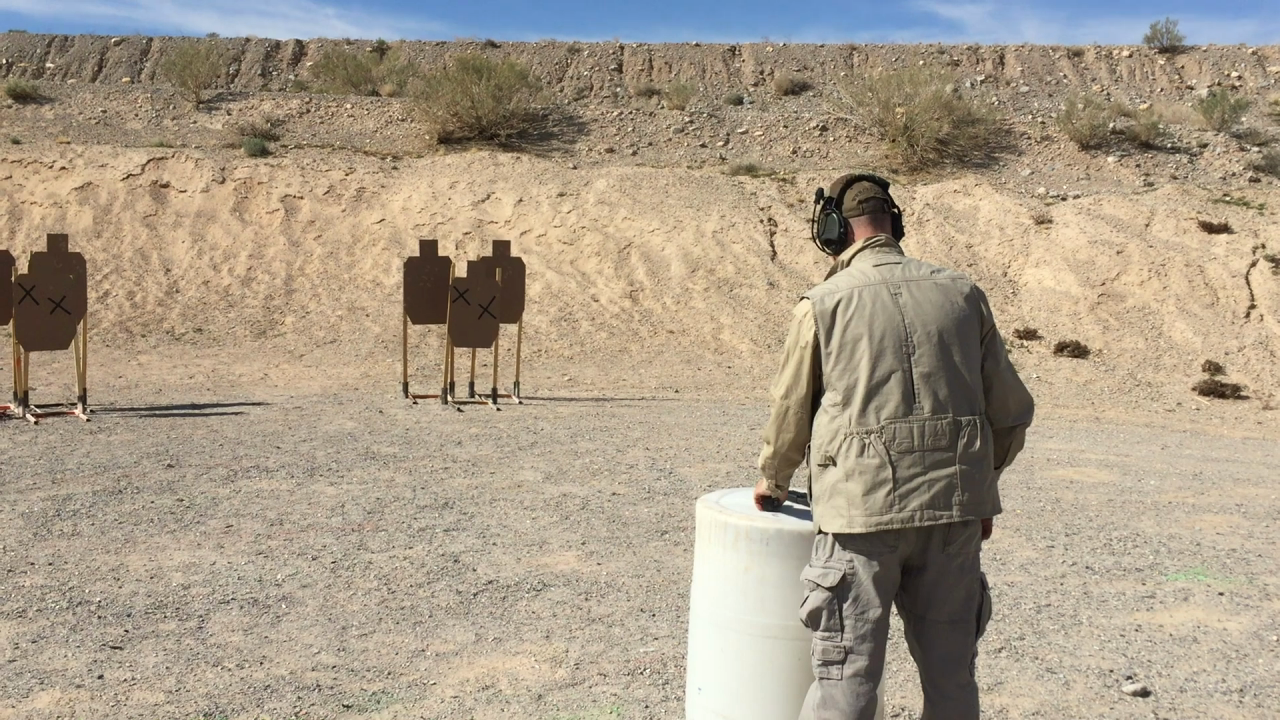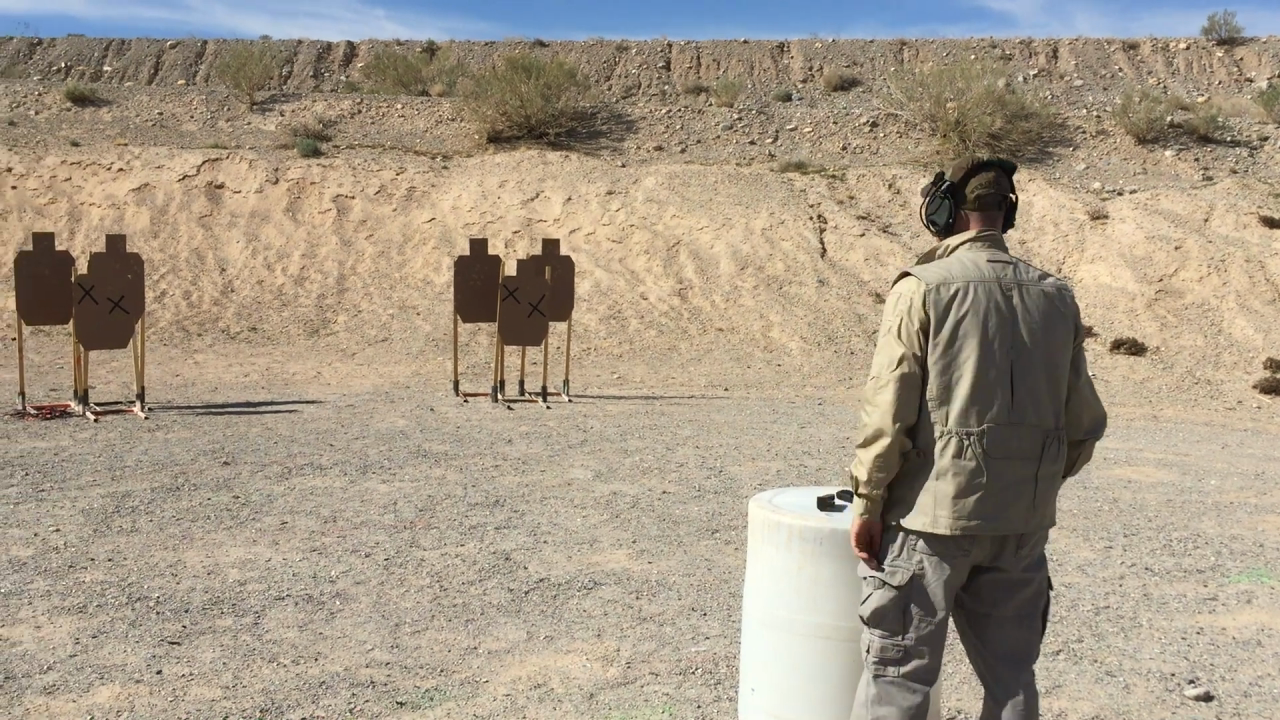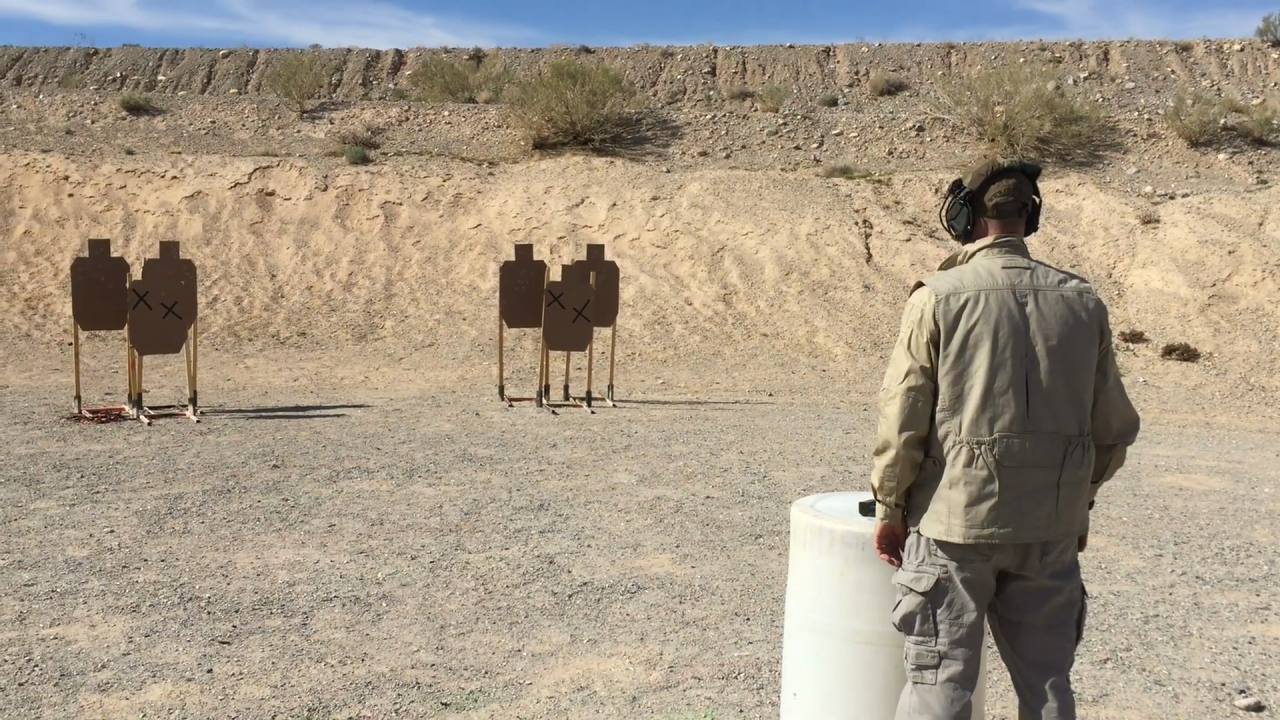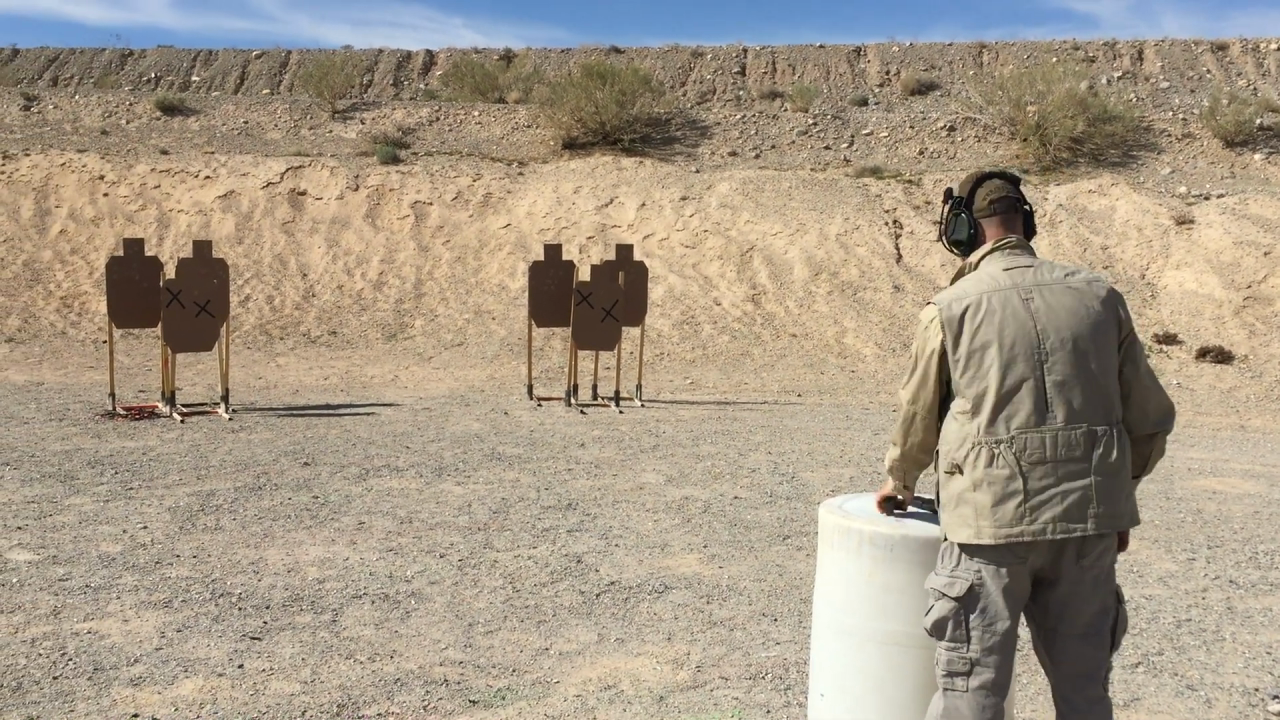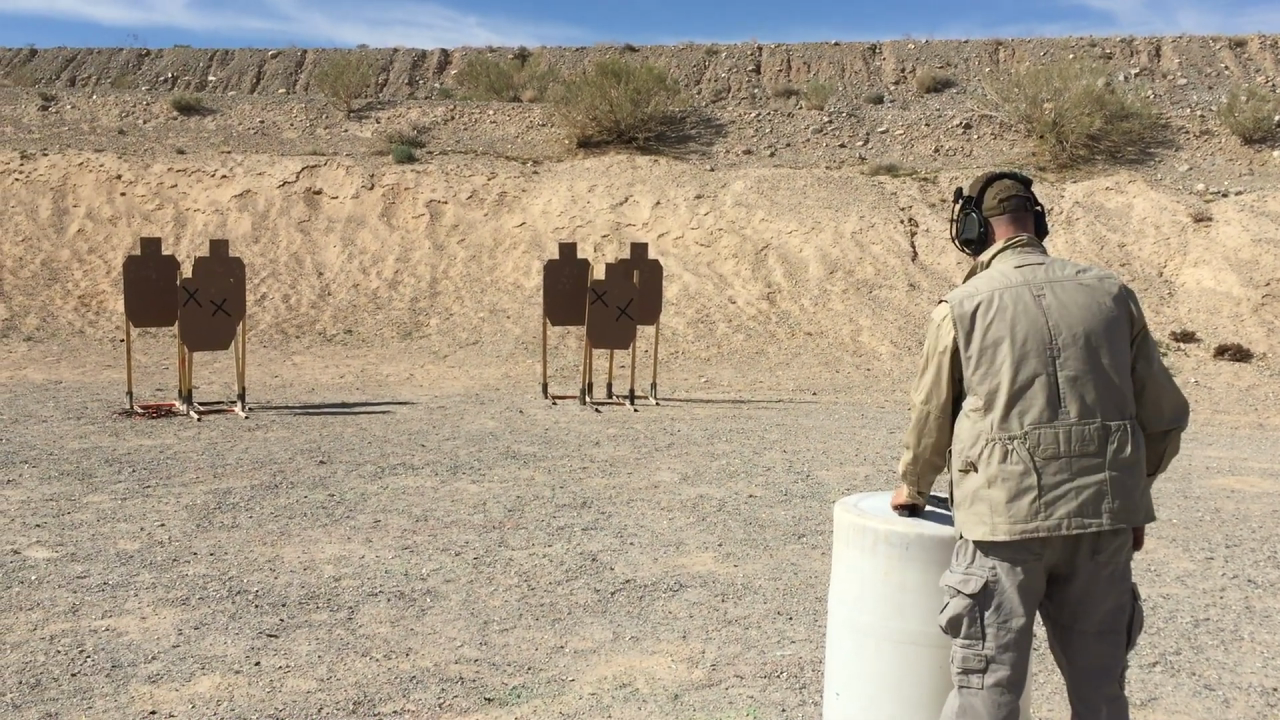
dt=1s
person 1, frame 1
left shoulder: (822, 305)
right shoulder: (961, 293)
left elbow: (790, 411)
right elbow: (1010, 409)
left wrist: (771, 483)
right wrist: (980, 486)
left hip: (862, 511)
right hip: (954, 509)
left knee: (845, 672)
right knee: (949, 670)
person 1, frame 2
left shoulder: (923, 288)
right shoulder: (1055, 297)
left elbow: (888, 409)
right elbow: (1081, 422)
left wrist: (866, 500)
left hip: (932, 513)
right hip: (1019, 519)
left knee: (897, 672)
right knee: (1009, 673)
person 1, frame 3
left shoulder: (939, 298)
right shoulder: (1082, 302)
left elbow: (902, 418)
right elbow: (1112, 426)
left wrist: (889, 508)
right wrist: (1080, 501)
left hip: (957, 519)
right hip: (1050, 525)
person 1, frame 4
left shoulder: (950, 309)
right shoulder: (1098, 296)
left elbow: (917, 417)
right elbow: (1149, 418)
left wrist: (899, 483)
right wrist: (1113, 494)
left hip: (990, 521)
right hip: (1088, 518)
person 1, frame 5
left shoulder: (961, 308)
right shoulder: (1110, 293)
left elbow: (931, 418)
right elbow: (1163, 415)
left wrist: (912, 488)
right wrist: (1128, 494)
left hip: (1006, 516)
right hip: (1103, 515)
